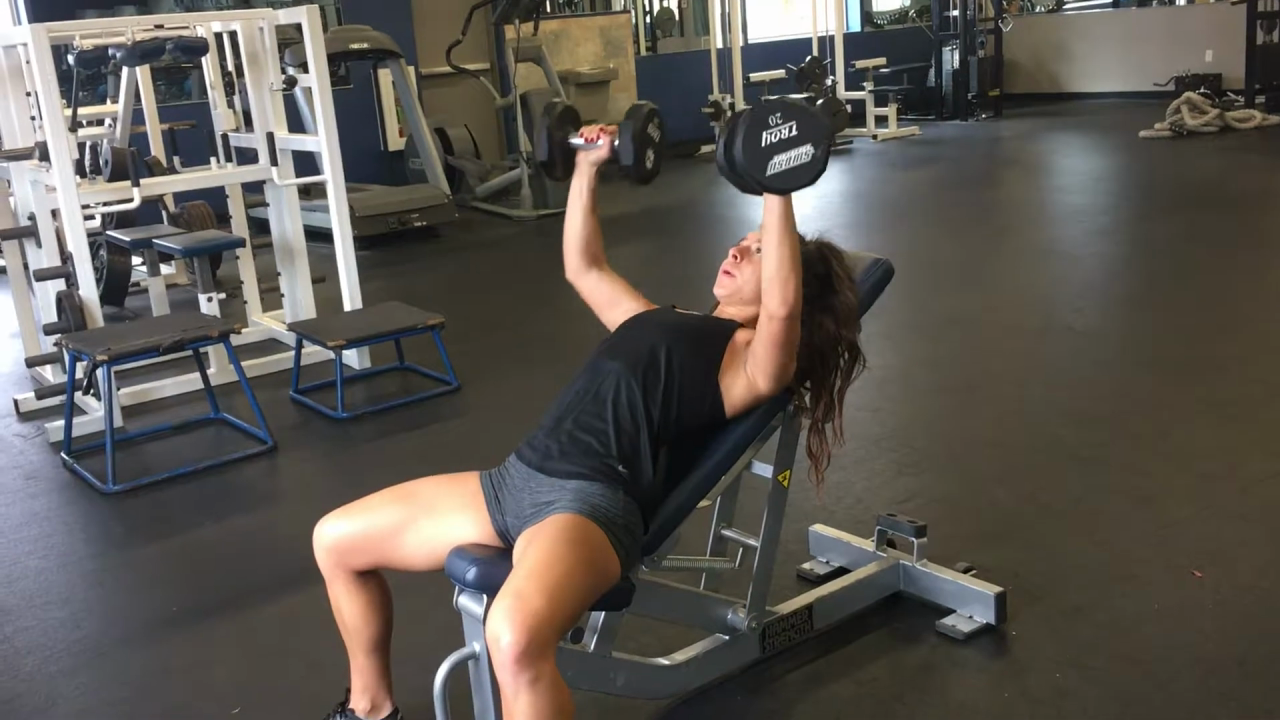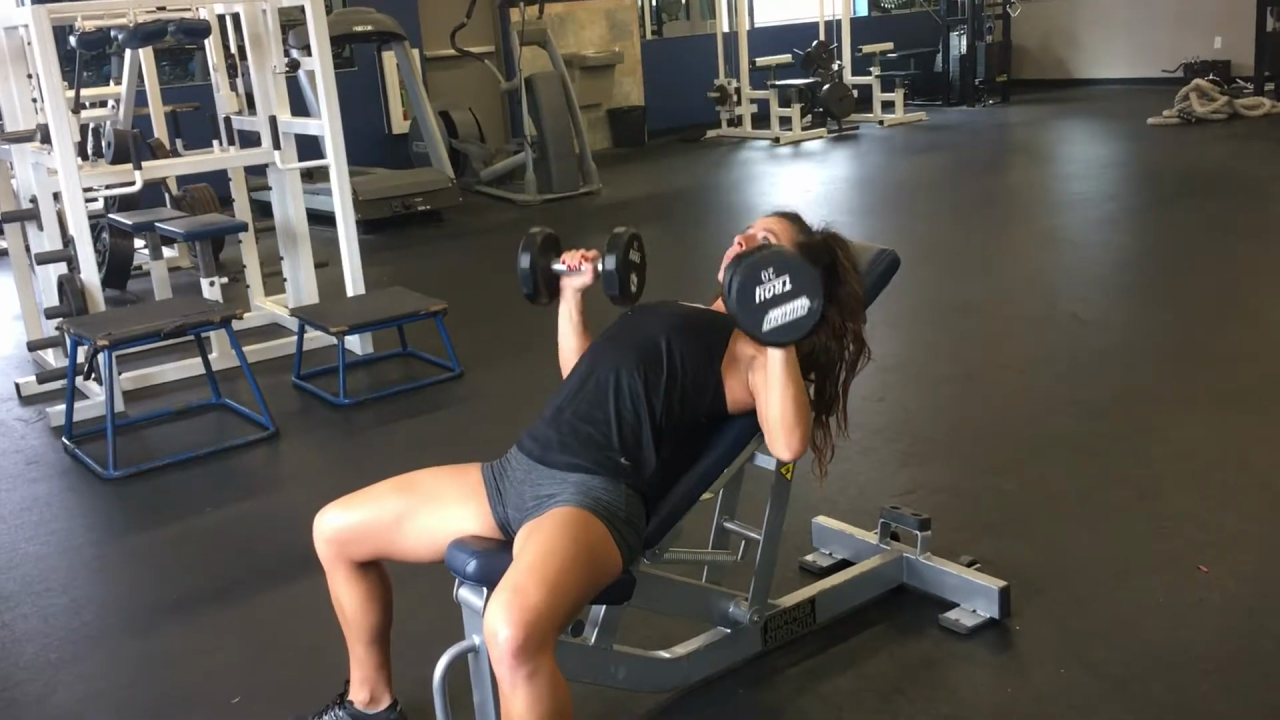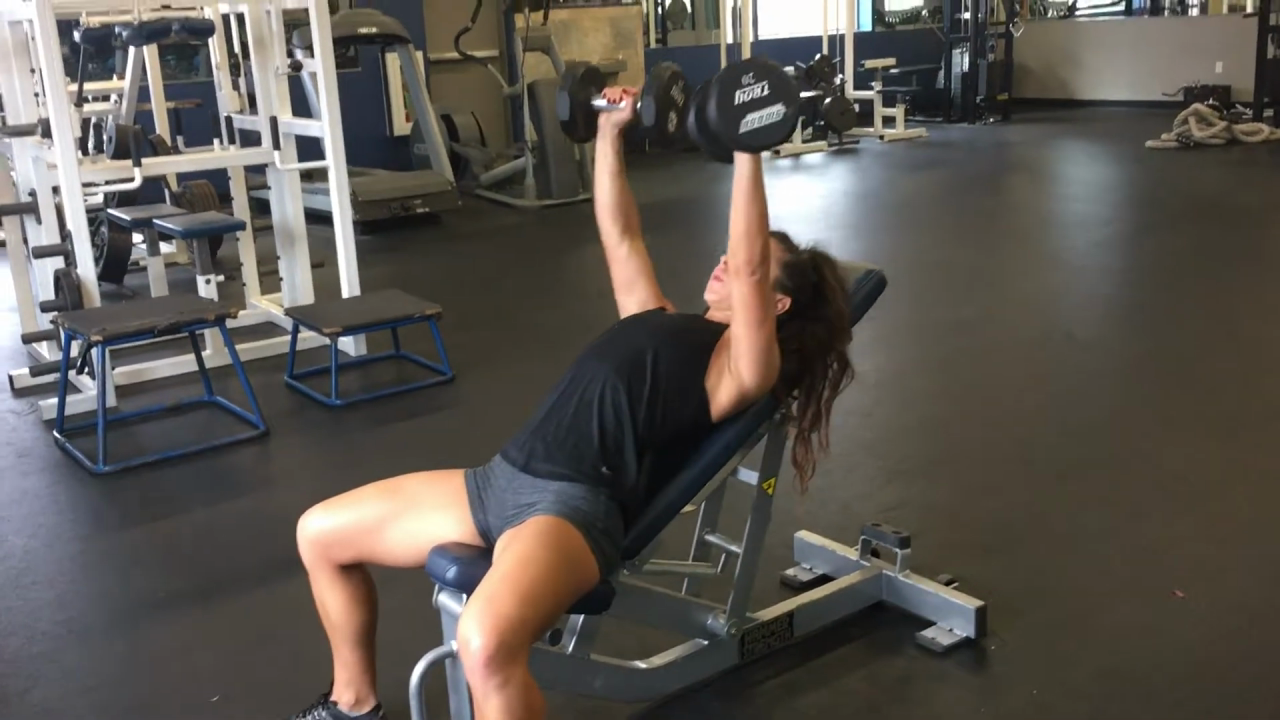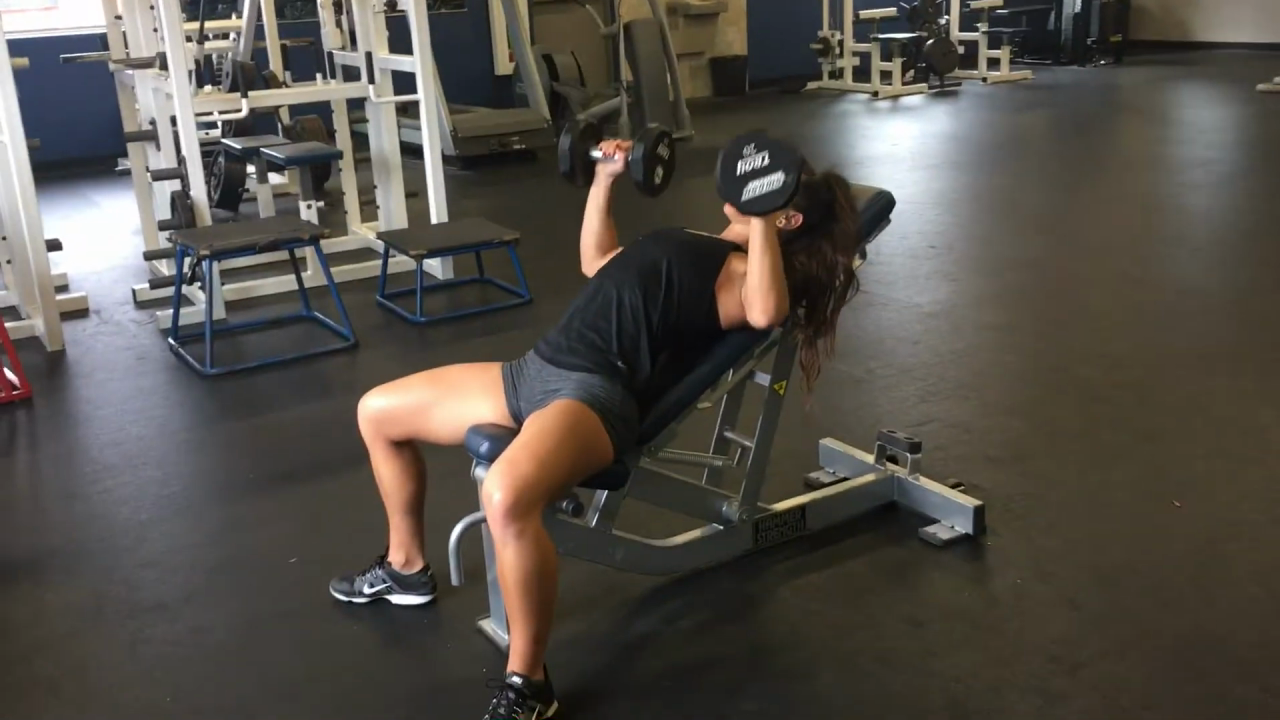
dt=1s
person 1, frame 1
left shoulder: (758, 358)
right shoulder: (663, 318)
left elbow: (783, 309)
right elbow: (583, 268)
left wrist: (777, 189)
right wrist: (587, 169)
left hip: (594, 500)
right hip: (517, 477)
left knee: (515, 637)
right knee: (335, 540)
person 1, frame 2
left shoulder: (755, 347)
right shoulder: (675, 315)
left elbow: (788, 443)
right wrist: (571, 295)
left hip: (598, 491)
right hip: (519, 468)
left knee: (513, 631)
right knee: (335, 531)
person 1, frame 3
left shoulder: (746, 363)
right shoulder: (659, 319)
left elbow: (750, 274)
right elbow: (619, 233)
left wrist: (746, 151)
right wrist: (609, 132)
left hip: (577, 503)
right hip: (504, 477)
left knee: (487, 643)
right knee: (319, 534)
person 1, frame 4
left shoulder: (749, 270)
right shoulder: (693, 245)
left elbow: (766, 315)
right elbow: (595, 261)
left wrist: (759, 209)
right wrist: (604, 178)
left hip: (597, 390)
right hip: (536, 368)
left knee: (507, 496)
right knee: (377, 412)
right ankle: (407, 566)
